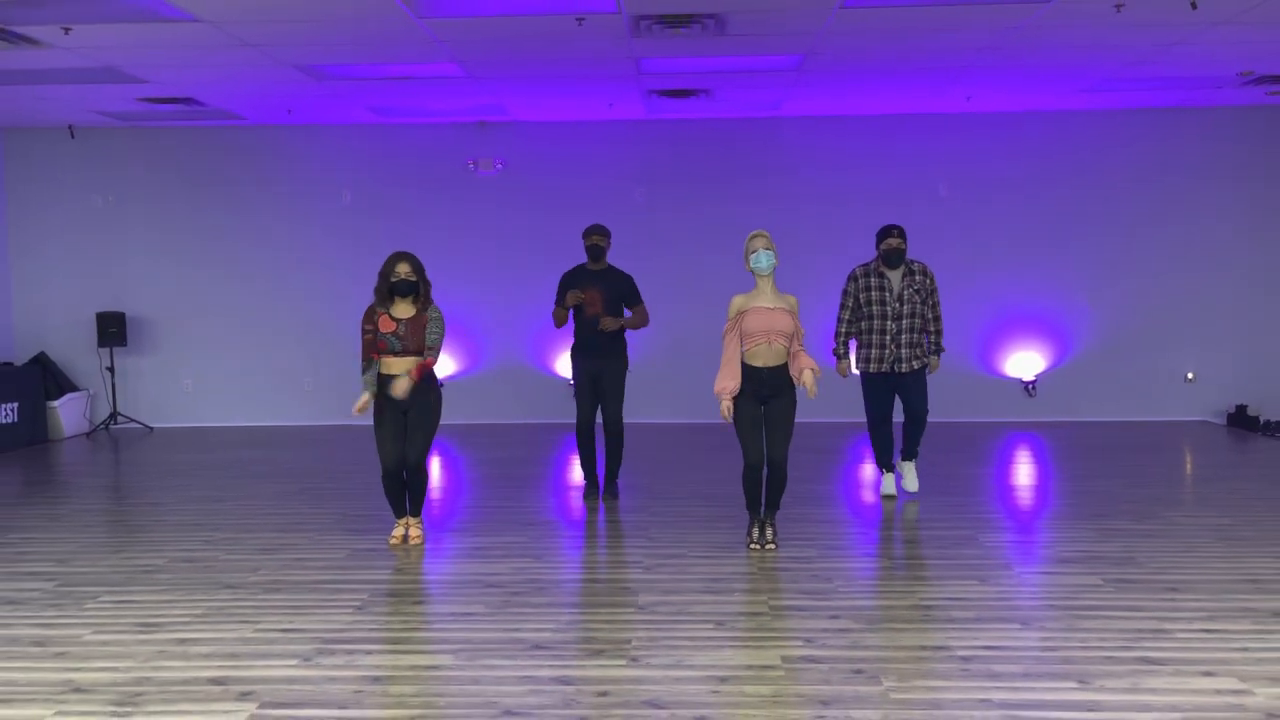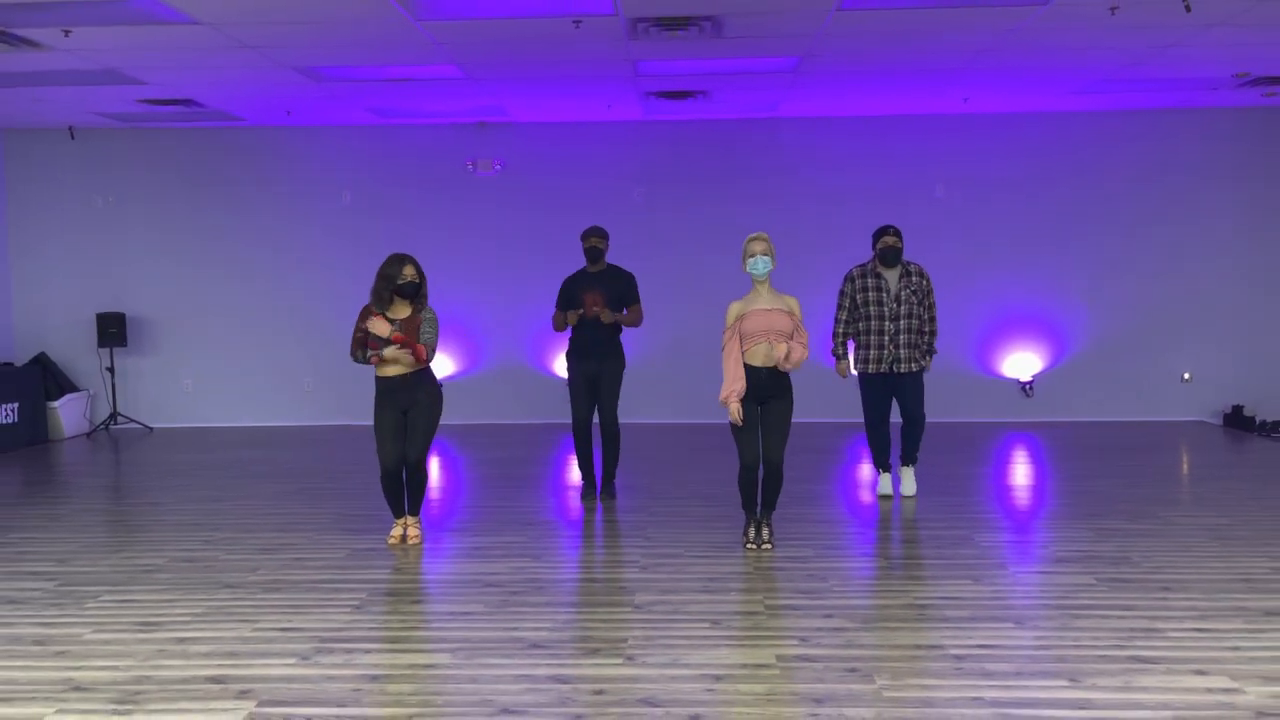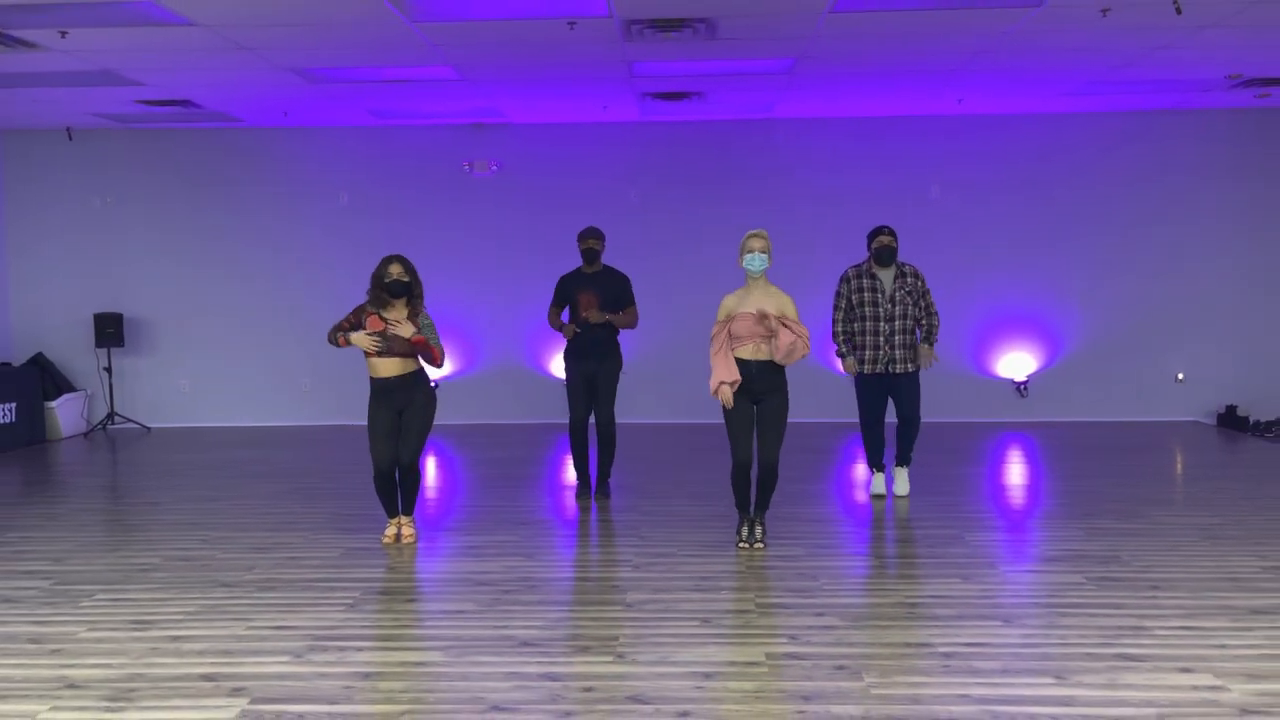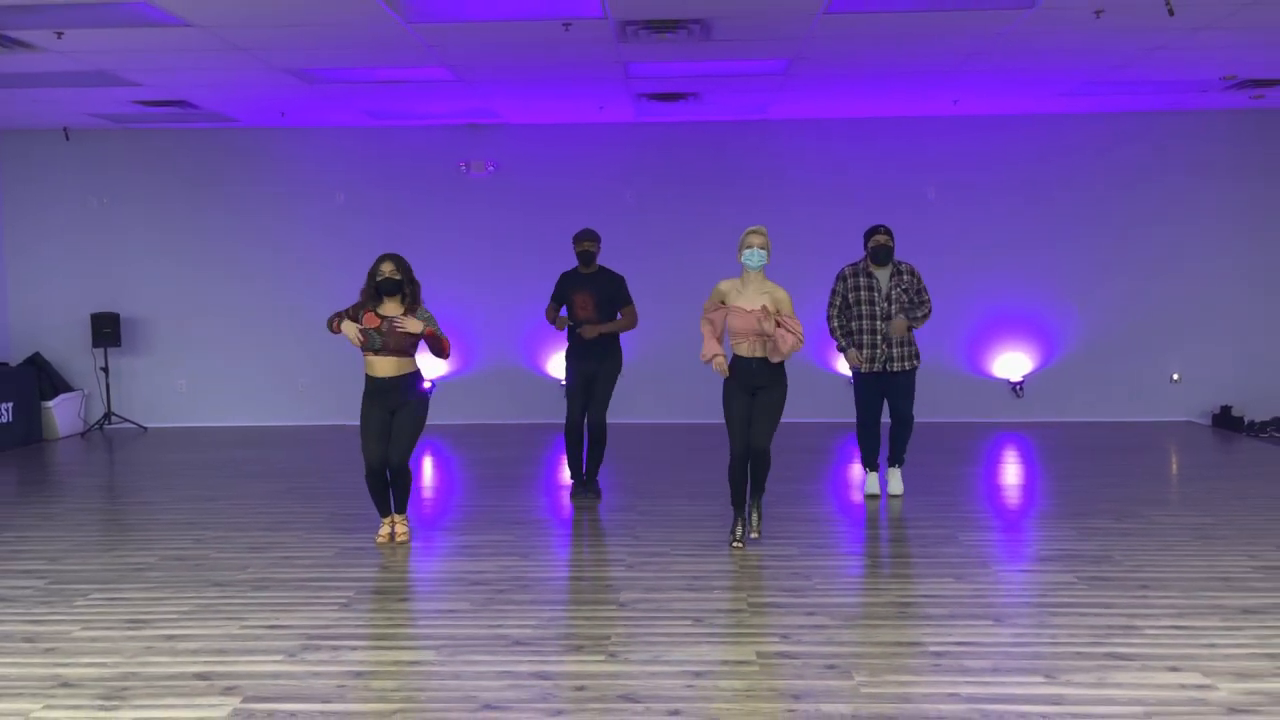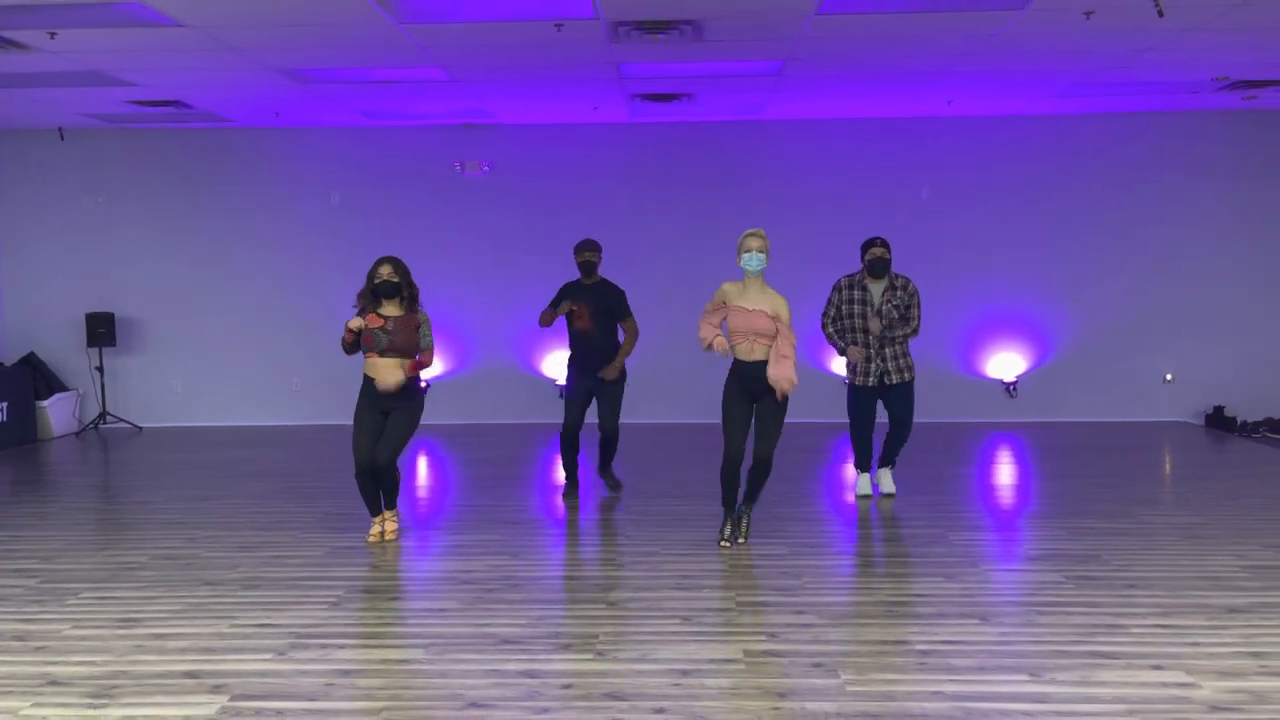
dt=0.2s
person 1, frame 1
left shoulder: (791, 302)
right shoulder: (739, 302)
left elbow: (797, 346)
right elbow: (730, 349)
left wrist: (807, 369)
right wrist: (725, 392)
left hip: (781, 387)
right hip: (748, 385)
left knee: (778, 459)
right knee: (754, 459)
left ankle: (770, 520)
right ankle: (754, 521)
person 1, frame 2
left shoulder: (789, 303)
right shoulder: (737, 307)
left elbow: (801, 347)
right elbow: (730, 354)
left wrist: (788, 350)
right wrist: (731, 395)
left hip: (778, 386)
right hip: (746, 385)
left knee: (773, 460)
right knee: (749, 460)
left ankle: (766, 519)
right ankle: (750, 520)
person 1, frame 3
left shoulder: (783, 300)
right shoulder: (729, 302)
left elbow: (801, 346)
right elbow: (718, 347)
left wrist: (776, 328)
right wrist: (721, 382)
left hip: (772, 382)
right hip: (739, 381)
left knee: (769, 460)
right knee: (741, 459)
left ankle: (760, 519)
right ankle: (743, 519)
person 1, frame 4
left shoulder: (779, 295)
right shoulder: (725, 289)
left elbow: (795, 338)
right elbow: (709, 321)
left wrist: (774, 335)
right wrist: (714, 352)
left hip: (771, 377)
right hip: (738, 375)
left knee: (760, 445)
right knee: (739, 450)
left ankle: (756, 504)
right ankle: (739, 516)
person 1, frame 5
left shoulder: (777, 301)
right shoulder: (726, 291)
left elbow: (785, 347)
right elbow: (708, 320)
left wrist: (782, 379)
right wrist: (714, 338)
left hip: (767, 381)
right hip: (739, 379)
left knee: (763, 455)
right knee: (732, 455)
left ankle: (746, 507)
right ankle: (729, 517)
person 2, frame 1
left shoulder: (430, 313)
right shoulder: (375, 313)
left elbow: (431, 355)
right elbow: (369, 357)
left wrist: (409, 377)
right wrist: (368, 391)
left hip: (423, 392)
right hip: (388, 394)
left knee: (414, 460)
right knee: (390, 463)
left ankle: (415, 520)
right ankle: (400, 520)
person 2, frame 2
left shoulder: (424, 314)
right shoulder: (371, 312)
left elbow: (424, 354)
right elbow: (357, 352)
left wrist: (393, 333)
right wrist: (385, 355)
left hip: (422, 391)
right hip: (387, 395)
left knee: (415, 459)
right knee: (389, 464)
left ankle: (414, 519)
right ankle: (398, 520)
person 2, frame 3
left shoulder: (419, 318)
right shoulder: (366, 312)
left elbow: (437, 360)
right elbow: (333, 334)
left wrist: (416, 336)
right wrist: (350, 337)
left hip: (416, 392)
right hip: (381, 396)
left knee: (408, 460)
right knee: (383, 464)
left ankle: (408, 519)
right ankle: (392, 519)
person 2, frame 4
left shoulder: (418, 313)
right shoulder: (364, 310)
left elbow: (444, 351)
right elbow: (333, 321)
left wrist: (425, 329)
right wrist: (343, 324)
left hip: (409, 393)
right hip: (375, 395)
left knee: (397, 460)
right knee: (374, 462)
left ankle: (400, 517)
right ankle: (386, 519)
person 2, frame 5
left shoulder: (416, 316)
right shoulder: (366, 314)
left elbow: (427, 357)
right elbow: (348, 349)
left wrist: (404, 372)
right wrist: (351, 328)
left hip: (405, 398)
right hip: (370, 397)
left knee: (385, 459)
right knee: (363, 462)
left ankle: (391, 513)
right ankle: (376, 518)
person 3, frame 1
left shoulder: (622, 280)
right shoulder: (571, 278)
left elbow: (643, 318)
right elbow: (557, 321)
left wrist: (620, 322)
right wrist: (567, 304)
left hip: (613, 359)
right hip: (582, 359)
left knee: (613, 420)
right knee: (585, 420)
left ankle: (612, 480)
right ankle: (590, 480)
person 3, frame 2
left shoulder: (623, 279)
right shoulder: (571, 283)
left elbow: (637, 317)
right elbow: (556, 322)
left wrist: (615, 317)
right wrist: (567, 322)
left hip: (610, 360)
right hip: (578, 360)
left knee: (609, 420)
right knee: (581, 420)
left ankle: (609, 480)
right ankle: (588, 480)
person 3, frame 3
left shoulder: (618, 280)
right shoulder: (567, 281)
left elbow: (632, 320)
right elbow: (553, 314)
left wrist: (605, 317)
right wrist: (561, 327)
left hip: (607, 359)
right hip: (576, 359)
left knee: (605, 419)
right knee: (578, 420)
left ankle: (603, 481)
right ankle: (583, 480)
person 3, frame 4
left shoulder: (613, 280)
right shoulder: (566, 280)
left elbow: (631, 319)
right elbow: (551, 311)
left wrist: (599, 329)
right wrist: (556, 319)
left hip: (606, 360)
right hip: (577, 360)
left knee: (596, 419)
right knee: (573, 421)
left ankle: (592, 478)
right ankle: (578, 479)
person 3, frame 5
left shoulder: (612, 293)
right shoulder: (567, 290)
left elbow: (631, 331)
right elbow: (542, 322)
left wrist: (617, 364)
right wrist: (557, 310)
left hip: (608, 371)
right hip: (579, 370)
left knee: (609, 426)
right knee: (570, 427)
left ankle: (605, 468)
right ankle: (571, 480)
person 4, frame 1
left shoulder: (922, 274)
right shoulder: (859, 276)
left elbow: (933, 315)
right elbow: (846, 317)
left wrist: (935, 351)
right wrist: (842, 354)
left hip: (913, 361)
right hip: (874, 362)
left knee: (917, 413)
right knee: (879, 419)
left ankle: (908, 461)
right ankle: (887, 473)
person 4, frame 2
left shoulder: (918, 275)
right shoulder: (856, 277)
left elbow: (929, 316)
right elbow: (843, 318)
left wrist: (927, 351)
right wrist: (841, 354)
left hip: (910, 362)
right hip: (871, 363)
left knee: (915, 417)
right knee: (876, 420)
left ankle: (908, 467)
right ankle: (883, 473)
person 4, frame 3
left shoulder: (913, 276)
right shoulder: (851, 277)
left elbow: (929, 312)
right elbow: (840, 318)
left wrist: (928, 342)
right wrist: (845, 353)
left hip: (906, 363)
right hip: (867, 363)
left knee: (910, 417)
right knee: (871, 420)
left ankle: (902, 468)
right ankle: (877, 473)
person 4, frame 4
left shoulder: (909, 274)
right shoulder: (848, 276)
left elbow: (925, 308)
right elbow: (834, 314)
left wrist: (906, 318)
right wrist: (846, 347)
left hip: (903, 360)
right hip: (866, 361)
left knee: (903, 416)
right knee: (867, 418)
left ankle: (895, 469)
right ankle: (871, 472)
person 4, frame 5
left shoulder: (905, 287)
right shoulder: (844, 286)
left elbow: (913, 324)
right elbow: (828, 322)
left wrist: (884, 329)
right wrist: (845, 347)
left hip: (899, 369)
right hip: (862, 371)
left knee: (902, 422)
right knee: (861, 425)
left ankle: (885, 468)
right ankle: (863, 472)
